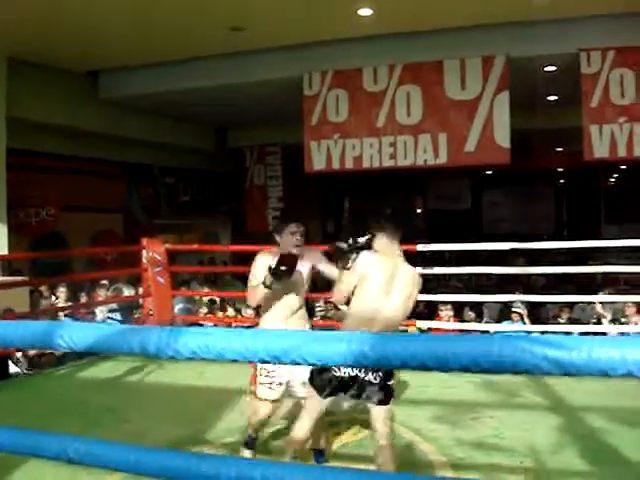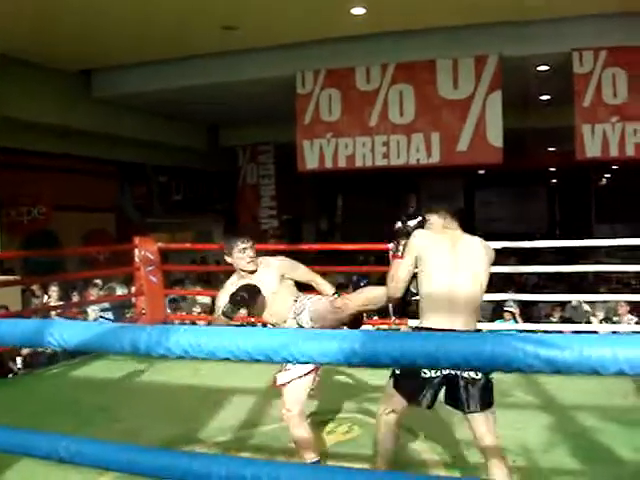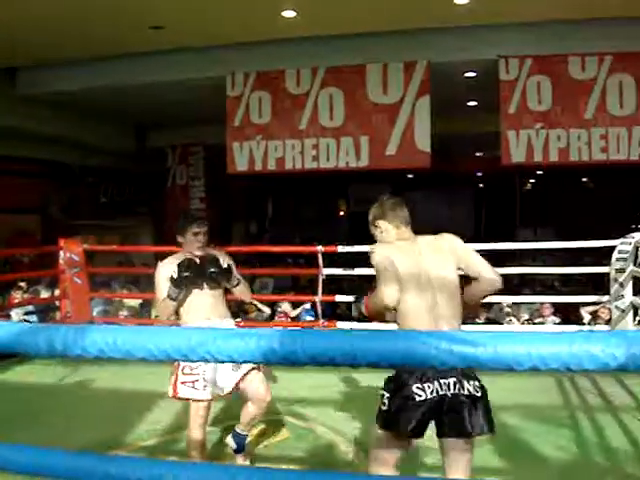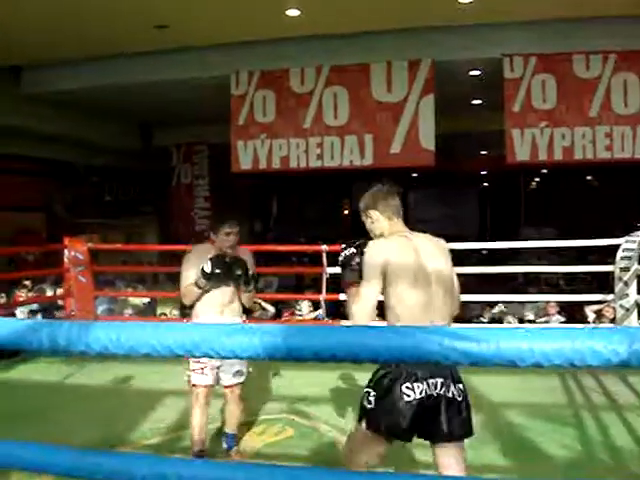
dt=0.4s
person 1, frame 1
left shoulder: (367, 258)
right shoulder: (415, 277)
left elbow: (338, 298)
left wrist: (350, 266)
left knee: (310, 413)
right knee: (383, 435)
person 1, frame 2
left shoulder: (423, 239)
right shoulder: (484, 249)
left elbow: (394, 290)
left wrist: (397, 254)
left knee: (388, 414)
right knee: (488, 441)
person 1, frame 3
left shoulder: (383, 252)
right shoulder: (447, 243)
left elbow: (390, 296)
right elbow: (492, 280)
left wrist: (369, 306)
right wrist: (459, 301)
left hip: (418, 370)
right hip: (459, 369)
person 1, frame 4
left shoulder: (379, 249)
right shoulder: (438, 246)
left elbow: (361, 321)
left wrist: (350, 281)
left hip: (404, 369)
right hip: (446, 370)
left knee: (356, 464)
right knee: (453, 471)
person 2, frame 1
left shoulder: (309, 258)
right shoulder: (264, 260)
left elbow: (339, 275)
right elbow: (252, 301)
right wrist: (272, 280)
right knee: (264, 408)
left ankle: (319, 457)
right ankle: (249, 442)
person 2, frame 2
left shoulder: (277, 264)
right shoulder: (229, 290)
left elbow: (314, 279)
left wrist: (337, 296)
right wrist: (229, 312)
left hip: (309, 313)
left knee: (346, 303)
right knee: (292, 412)
person 2, frame 3
left shoulder: (220, 258)
right shoulder: (167, 266)
left elbow: (247, 296)
right elbow: (164, 315)
left wrist: (229, 276)
right wrist: (177, 287)
left knee: (261, 395)
right knee: (199, 413)
left ankle: (238, 441)
person 2, frame 4
left shoulder: (244, 257)
right shoulder: (197, 255)
left elbow: (248, 302)
right elbow: (187, 298)
left wrist: (247, 282)
right wrist: (206, 277)
right hip: (204, 327)
left knee: (234, 392)
right knee: (200, 395)
left ankle: (230, 442)
right ankle: (199, 457)
